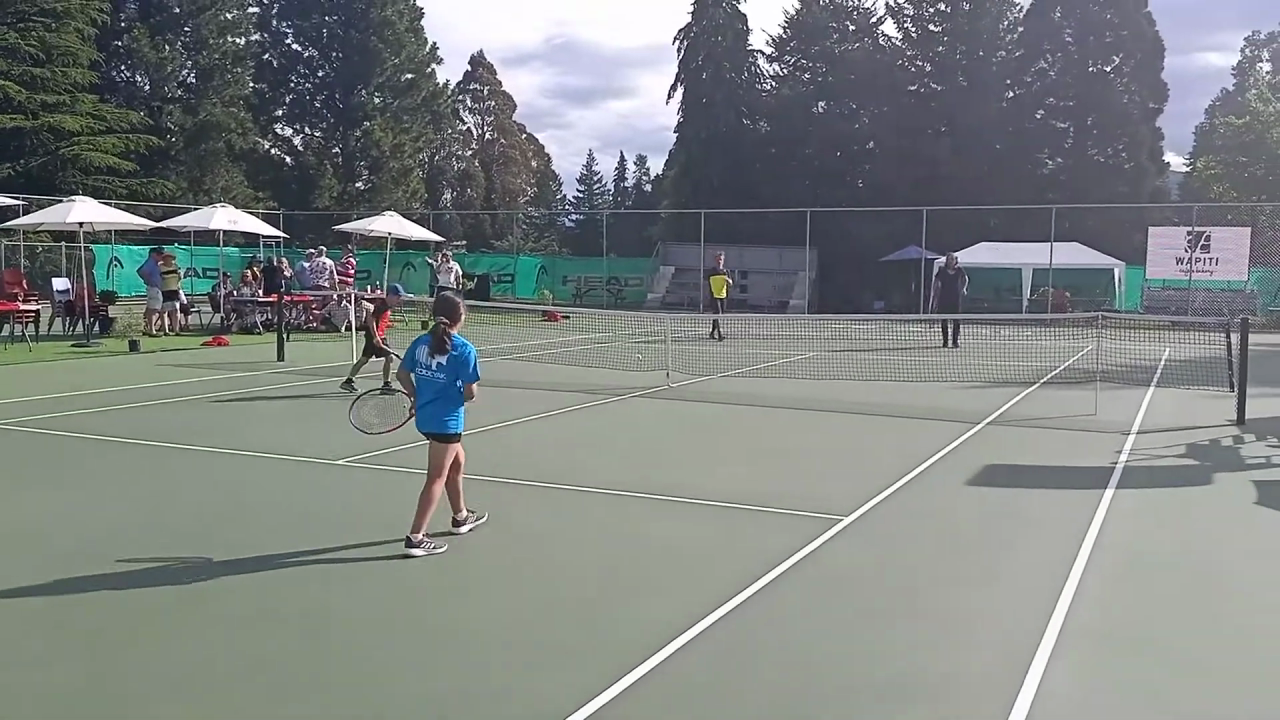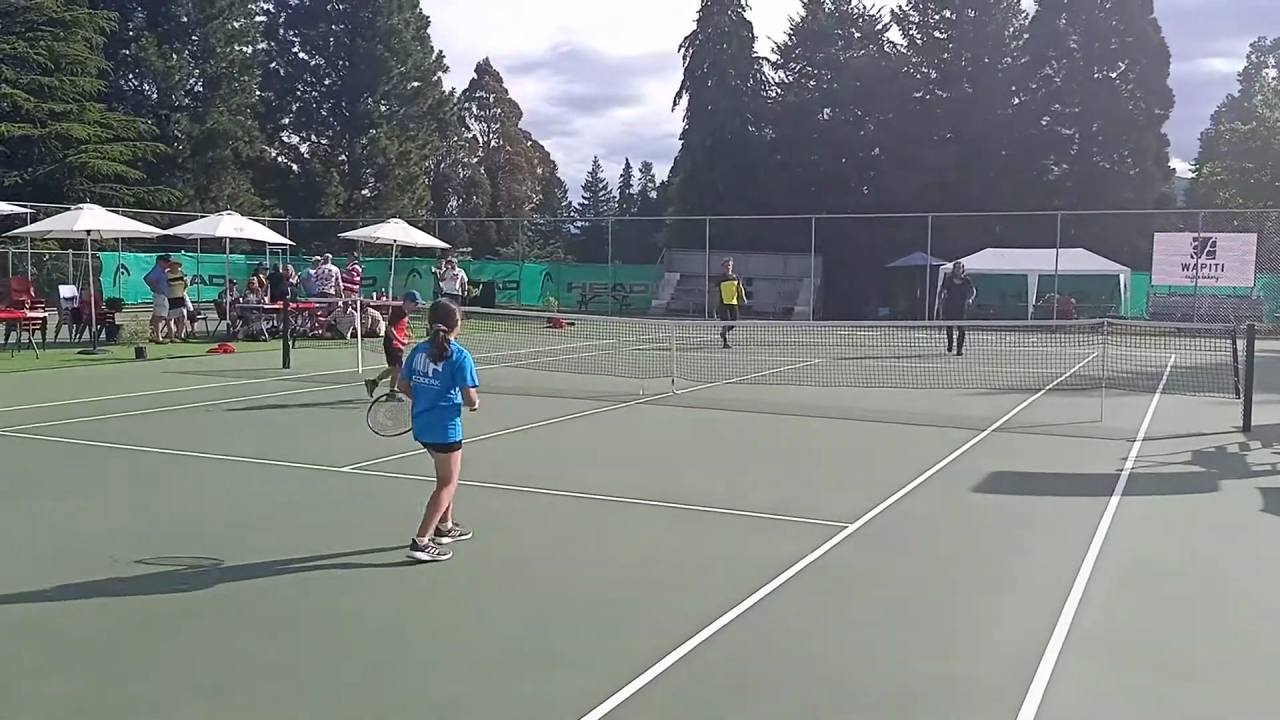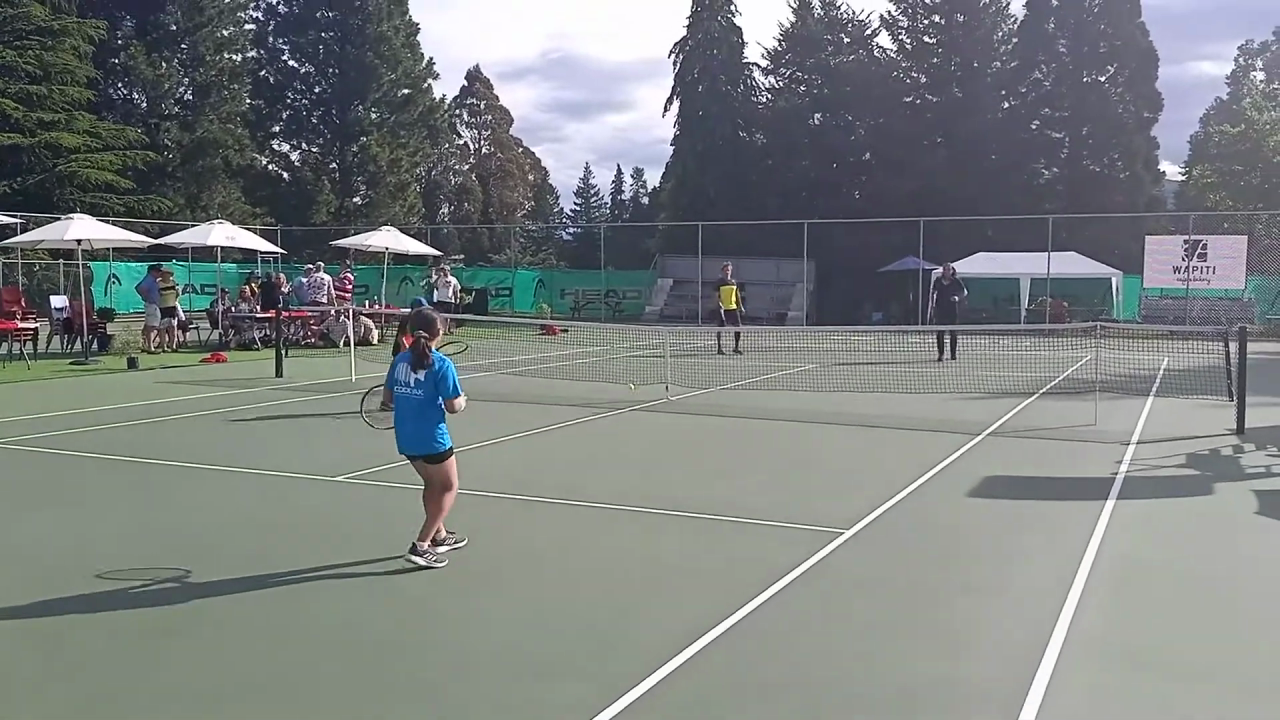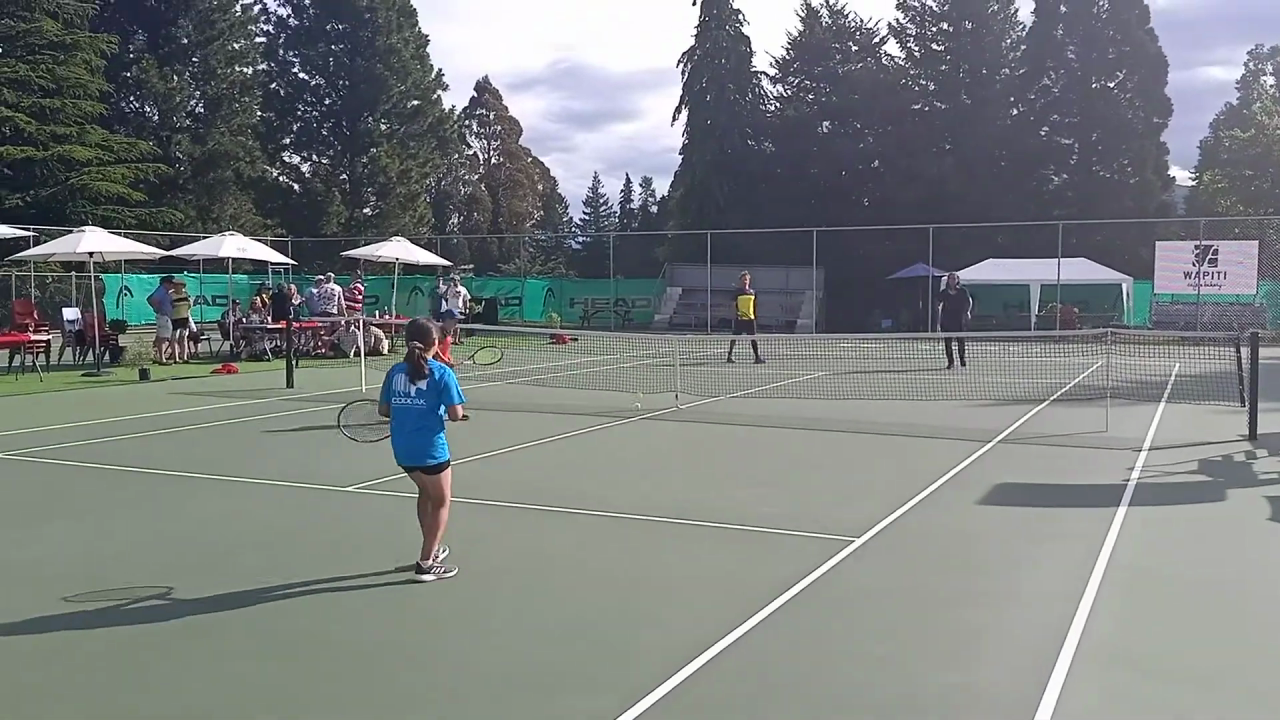
dt=0.2s
person 1, frame 1
left shoulder: (420, 342)
right shoulder: (464, 349)
left elbow: (402, 375)
right elbow: (470, 392)
right wrist: (470, 395)
left hip: (425, 416)
right hip: (447, 419)
left knee: (457, 460)
right knee: (437, 477)
left ankle: (460, 516)
right ankle: (416, 538)
person 1, frame 2
left shoulder: (418, 350)
right shoulder: (460, 356)
left elbow: (403, 384)
right elbow: (469, 398)
right wrist: (475, 404)
left hip: (422, 424)
right hip: (444, 427)
left knee: (448, 473)
right knee: (447, 484)
left ankle: (445, 526)
right ankle: (421, 541)
person 1, frame 3
left shoulder: (399, 360)
right shoulder: (442, 365)
left elbow: (387, 398)
right elbow: (451, 407)
right wrist: (461, 403)
left hip: (405, 438)
right hip: (432, 438)
left knee: (432, 483)
right knee: (448, 488)
left ankle: (439, 536)
right ankle: (421, 547)
person 1, frame 4
left shoulder: (395, 371)
right shoulder: (442, 373)
left elbow: (383, 410)
right elbow: (456, 414)
right wrist: (453, 414)
left hip: (403, 448)
right hip: (431, 448)
left knee: (427, 493)
right knee: (440, 502)
left ankle: (431, 549)
right ankle: (426, 564)
